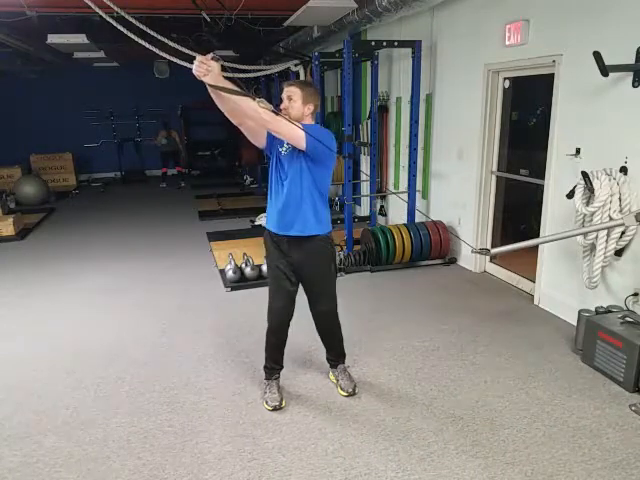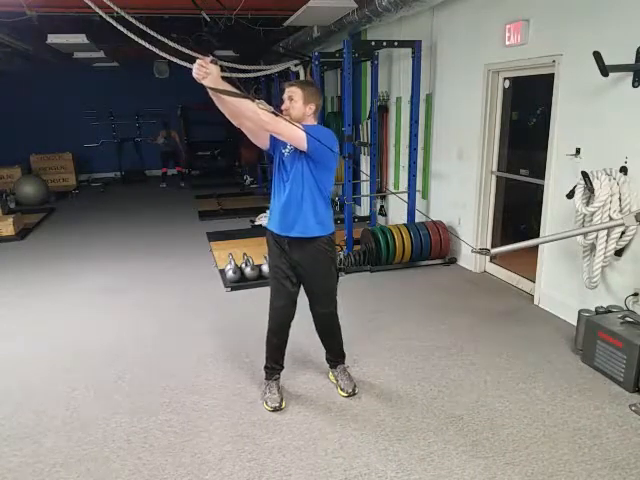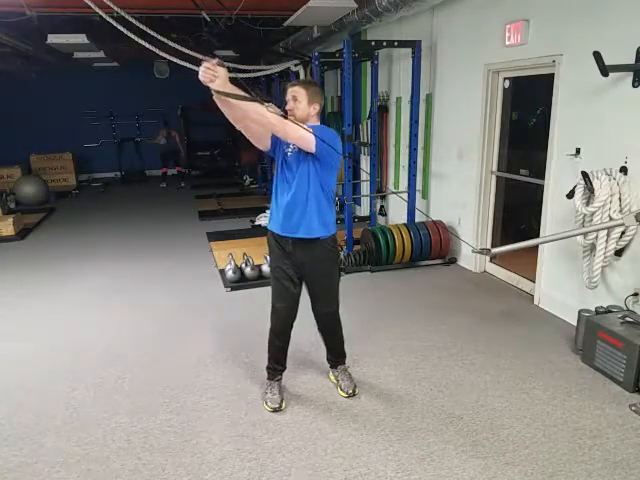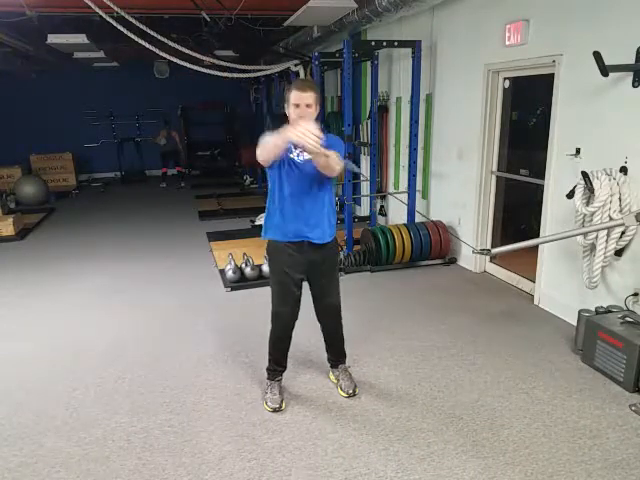
dt=0.4s
person 1, frame 1
left shoulder: (322, 139)
right shoulder: (276, 140)
left elbow: (268, 120)
right elbow: (241, 118)
left wrist: (221, 81)
right wrist: (211, 83)
left hip: (314, 241)
right hip: (278, 240)
left knee: (325, 310)
right knee: (278, 314)
left ankle: (338, 365)
right ankle: (271, 377)
person 1, frame 2
left shoulder: (324, 139)
right shoulder: (280, 141)
left elbow: (268, 122)
right elbow: (243, 121)
left wrist: (220, 83)
right wrist: (212, 86)
left hip: (316, 242)
right hip: (280, 240)
left knee: (325, 310)
right knee: (279, 313)
left ankle: (337, 365)
right ankle: (272, 377)
person 1, frame 3
left shoulder: (328, 139)
right shoulder: (279, 140)
left elbow: (281, 127)
right elbow: (244, 124)
left wrist: (229, 87)
right wrist: (217, 88)
left hip: (319, 242)
right hip: (282, 241)
left knee: (327, 310)
right knee: (282, 313)
left ankle: (338, 366)
right ankle: (274, 377)
person 1, frame 4
left shoulder: (330, 143)
right shoulder: (275, 140)
left elbow: (332, 168)
right elbow: (265, 152)
left wrist: (317, 149)
right wrist: (291, 136)
left hip: (324, 243)
right hip: (284, 244)
left knee: (330, 310)
right knee: (283, 314)
left ankle: (338, 365)
right ankle: (274, 378)
